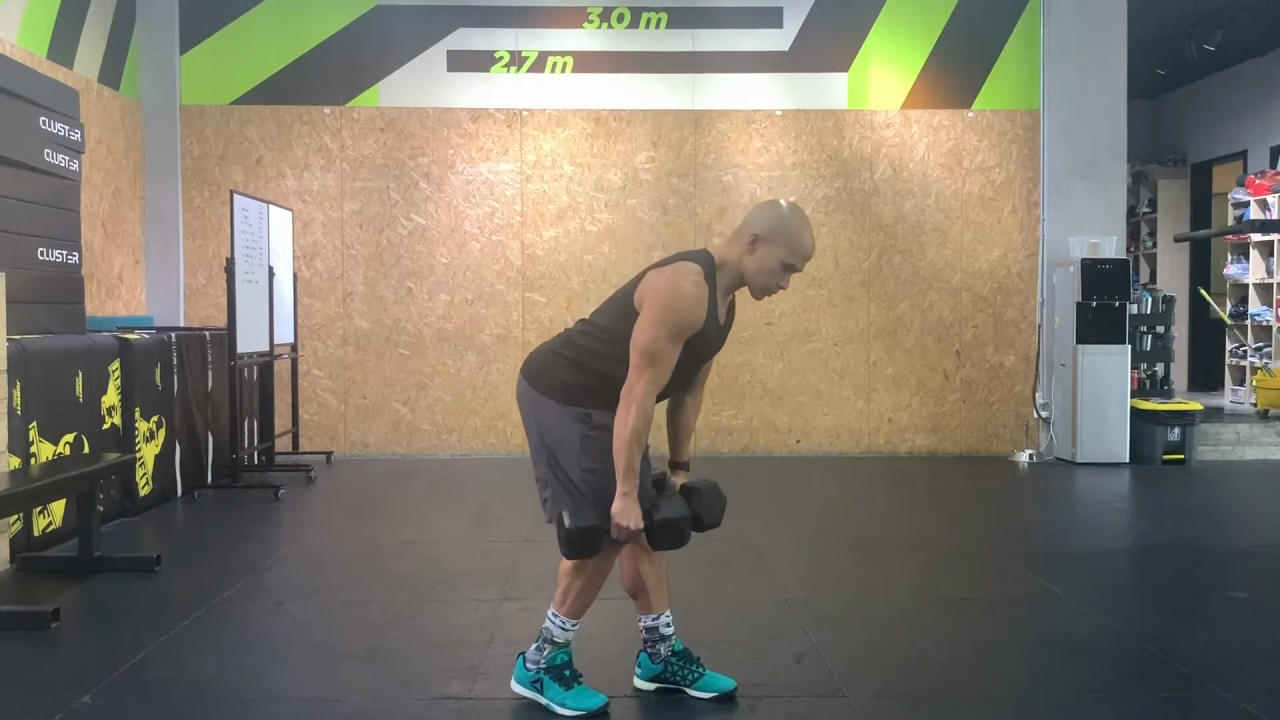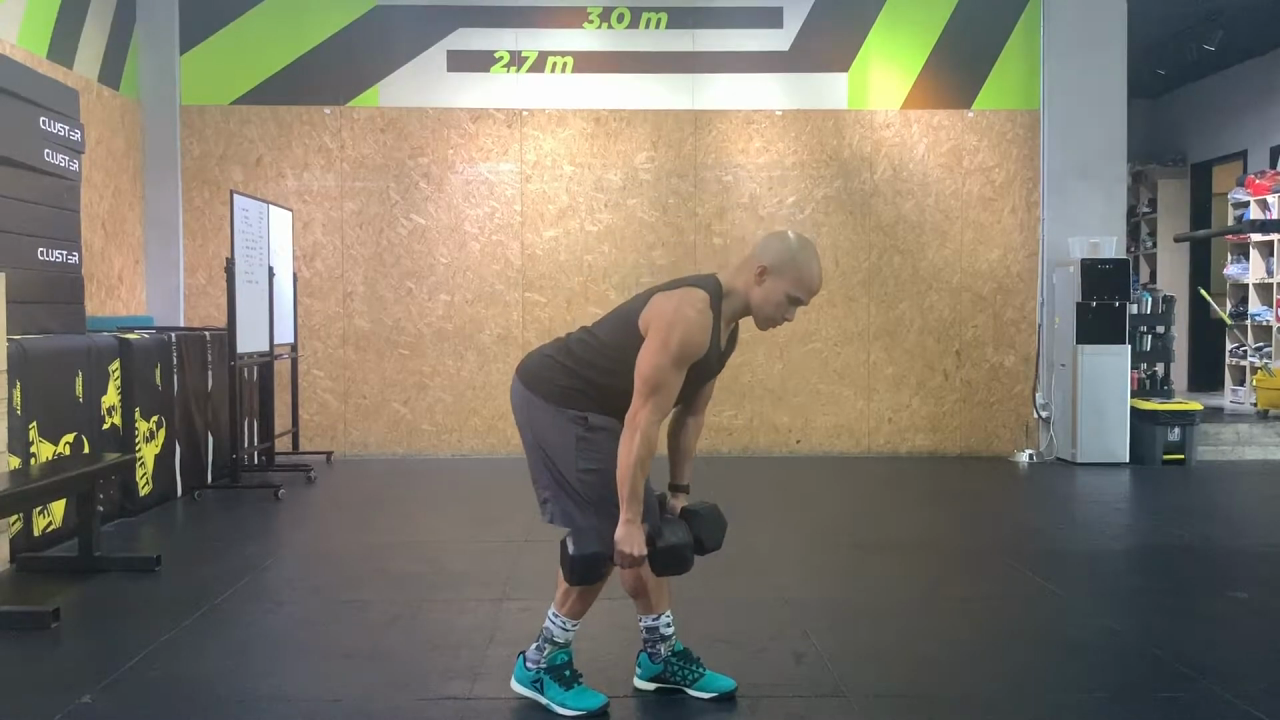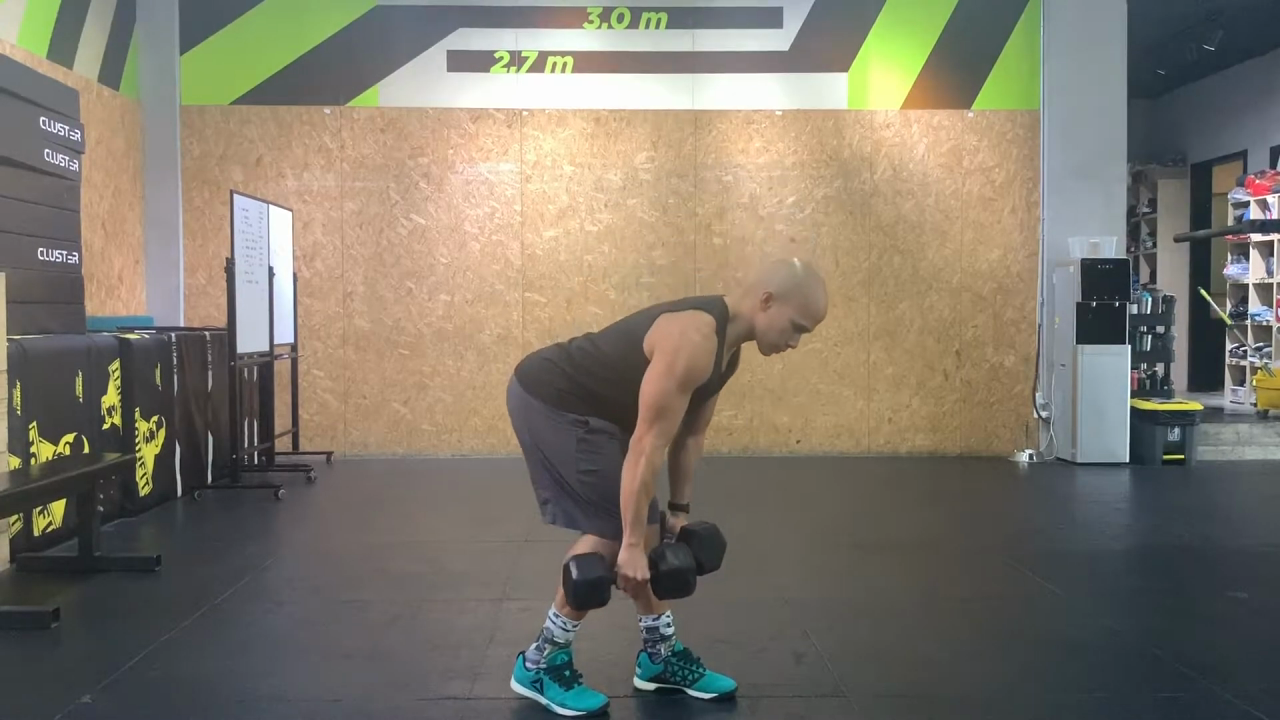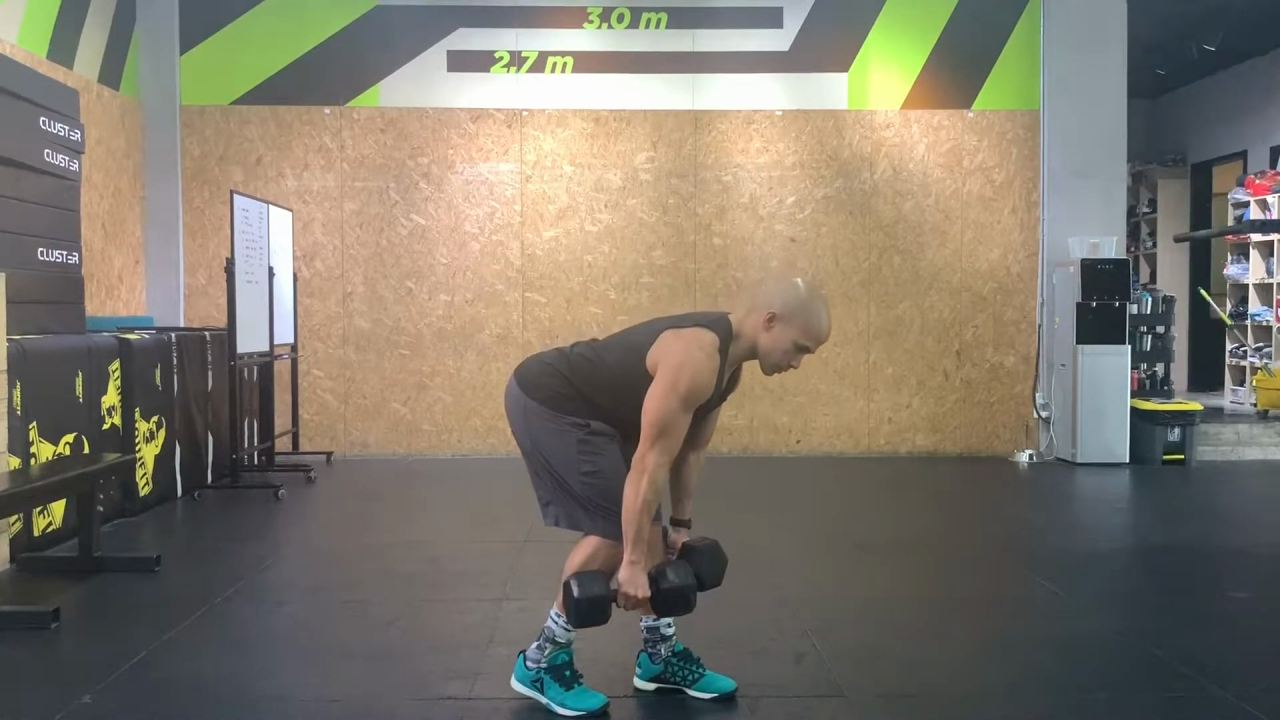
dt=0.3s
person 1, frame 1
left shoulder: (722, 300)
right shoulder: (683, 290)
left elbow: (688, 391)
right elbow: (639, 394)
left wrist: (680, 468)
right wrist: (625, 493)
left hip: (596, 401)
right hip: (559, 395)
left knee: (640, 528)
right knee: (608, 528)
left ankle: (661, 655)
right ankle: (540, 664)
person 1, frame 2
left shoulder: (725, 325)
right shoulder: (688, 316)
left elbow: (690, 414)
right elbow: (643, 422)
left wrist: (680, 491)
right wrist: (628, 521)
left hip: (592, 405)
right hip: (553, 398)
left knee: (646, 531)
right knee: (606, 532)
left ankle: (661, 655)
right ankle: (540, 663)
person 1, frame 3
left shoulder: (726, 347)
right shoulder: (693, 340)
left elbow: (689, 434)
right elbow: (647, 445)
left wrist: (680, 510)
right wrist: (631, 547)
left hip: (589, 407)
right hip: (548, 400)
left knee: (644, 526)
right knee: (612, 529)
left ankle: (660, 656)
right ankle: (541, 662)
person 1, frame 4
left shoulder: (727, 362)
right shoulder: (697, 358)
left elbow: (691, 449)
right elbow: (650, 463)
left wrist: (681, 525)
right wrist: (633, 564)
left hip: (588, 409)
right hip: (546, 401)
left knee: (645, 528)
right knee: (613, 530)
left ankle: (660, 654)
right ankle: (542, 661)
